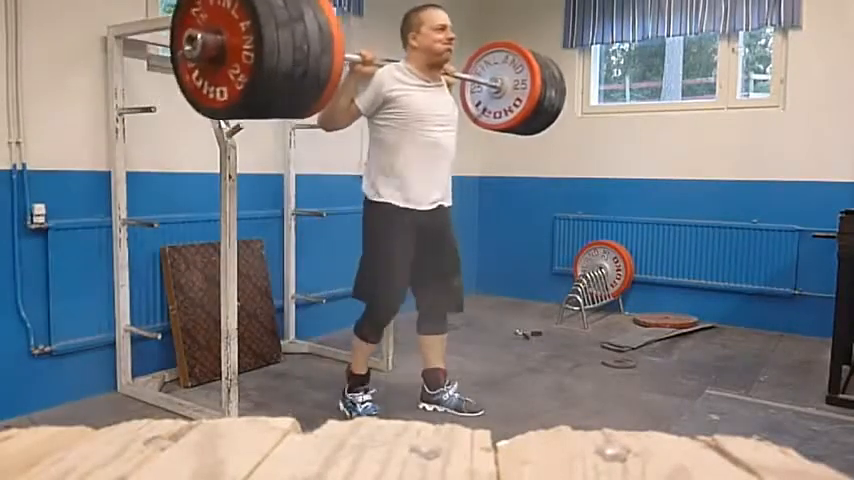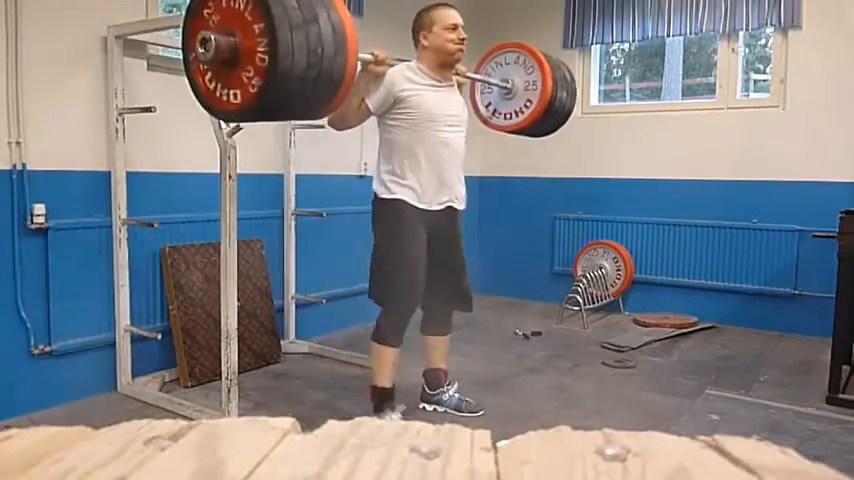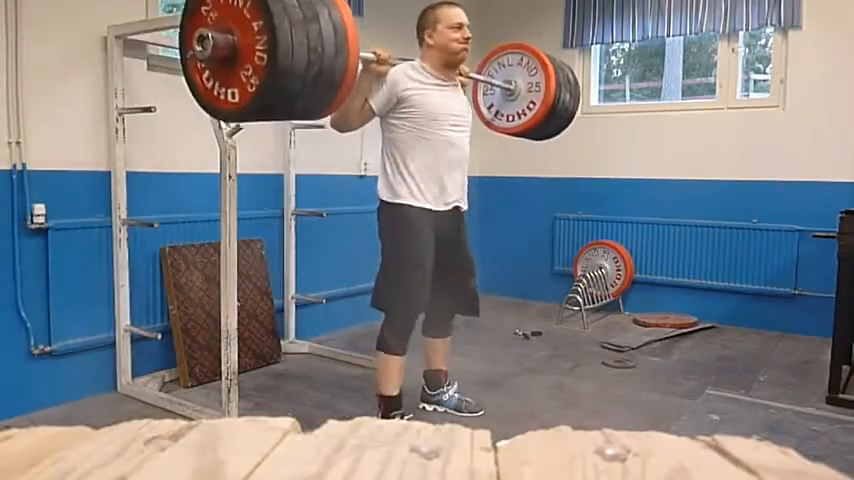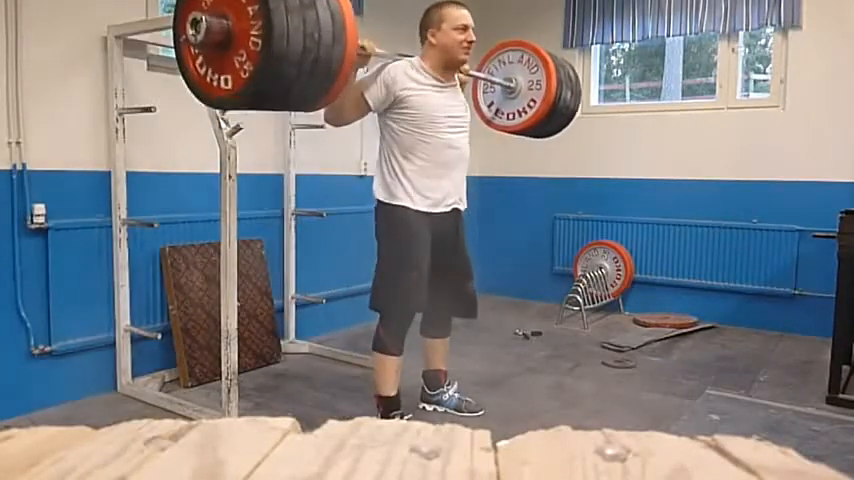
dt=0.2s
person 1, frame 1
left shoulder: (443, 86)
right shoulder: (386, 80)
right elbow: (329, 121)
right wrist: (354, 76)
left hip: (435, 207)
right hip: (391, 207)
left knee: (437, 299)
right knee: (384, 302)
left ankle: (436, 387)
right ankle: (354, 389)
person 1, frame 2
left shoulder: (453, 86)
right shoulder: (397, 79)
right elbow: (340, 120)
right wrist: (365, 74)
left hip: (446, 207)
right hip: (402, 206)
left knee: (442, 299)
right knee: (400, 303)
left ankle: (436, 388)
right ankle: (383, 407)
person 1, frame 3
left shoulder: (456, 85)
right shoulder: (400, 79)
right elbow: (342, 121)
right wrist: (365, 76)
left hip: (450, 210)
right hip: (408, 211)
left knee: (446, 302)
right knee: (403, 309)
left ankle: (436, 389)
right ankle: (390, 412)
person 1, frame 4
left shoulder: (454, 84)
right shoulder: (397, 76)
right elbow: (336, 116)
right wrist: (352, 67)
left hip: (449, 211)
right hip: (406, 212)
left knee: (445, 303)
right knee: (399, 310)
left ankle: (436, 389)
right ankle: (388, 413)
